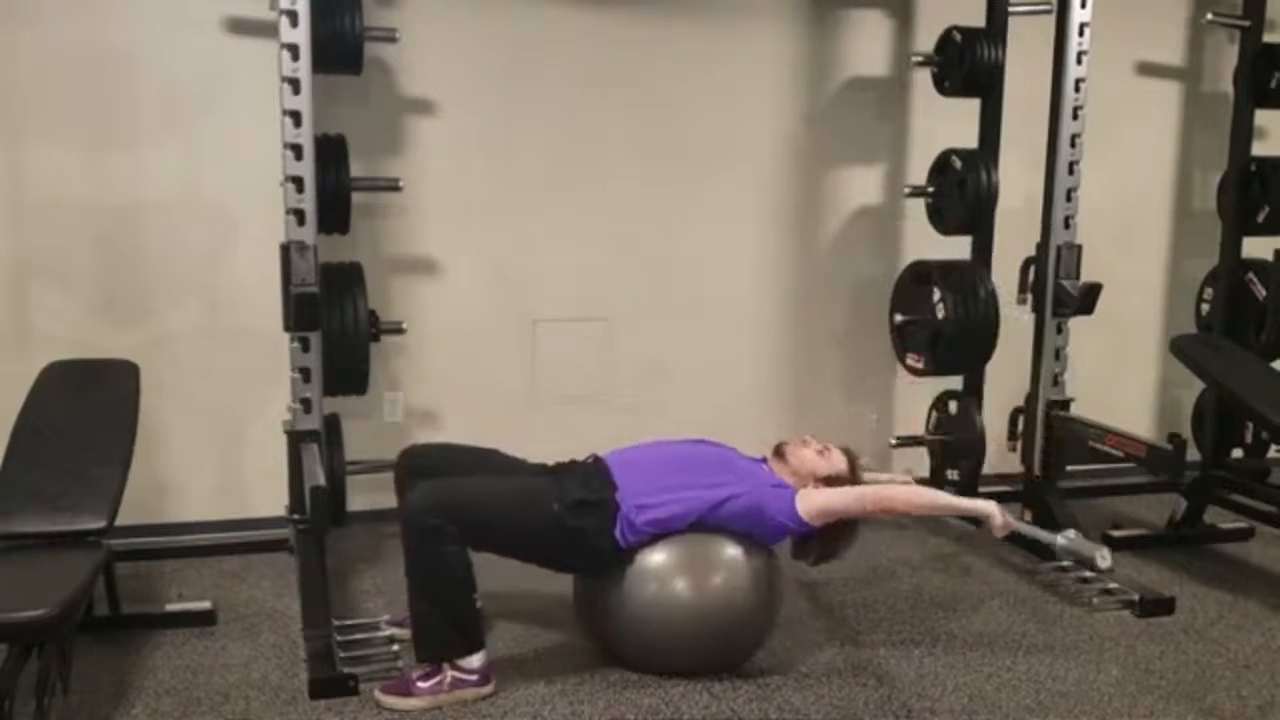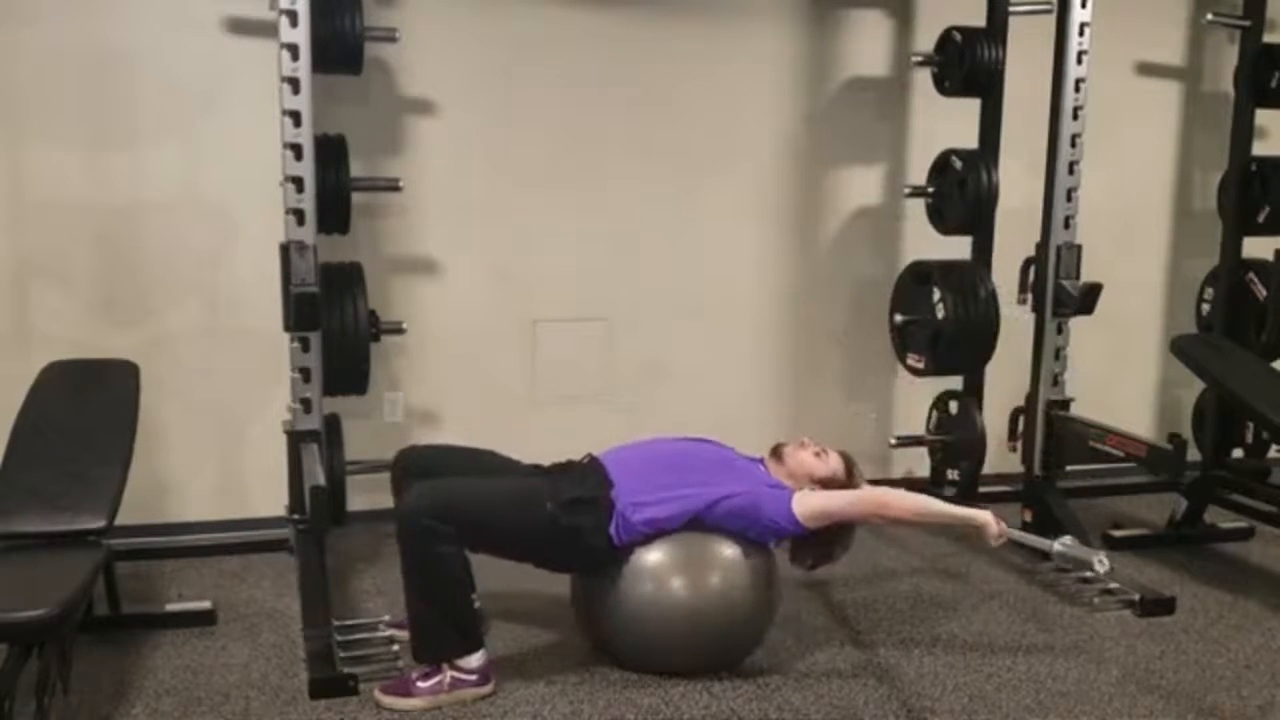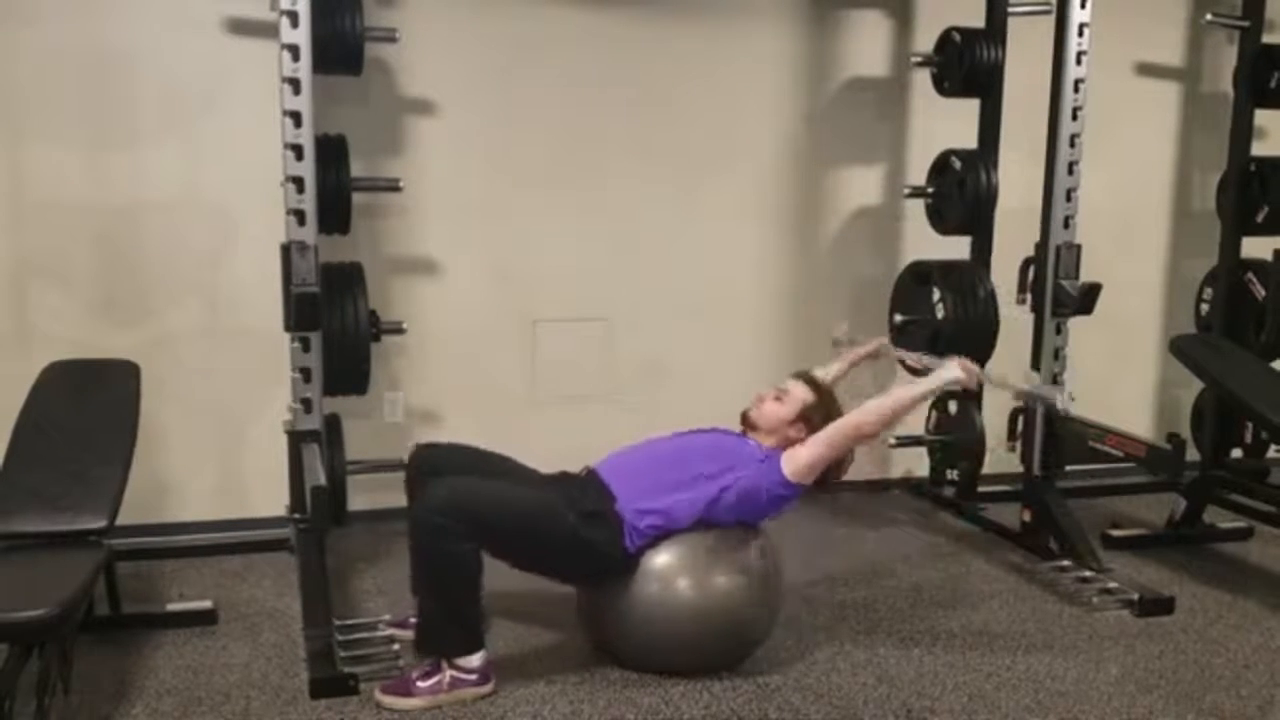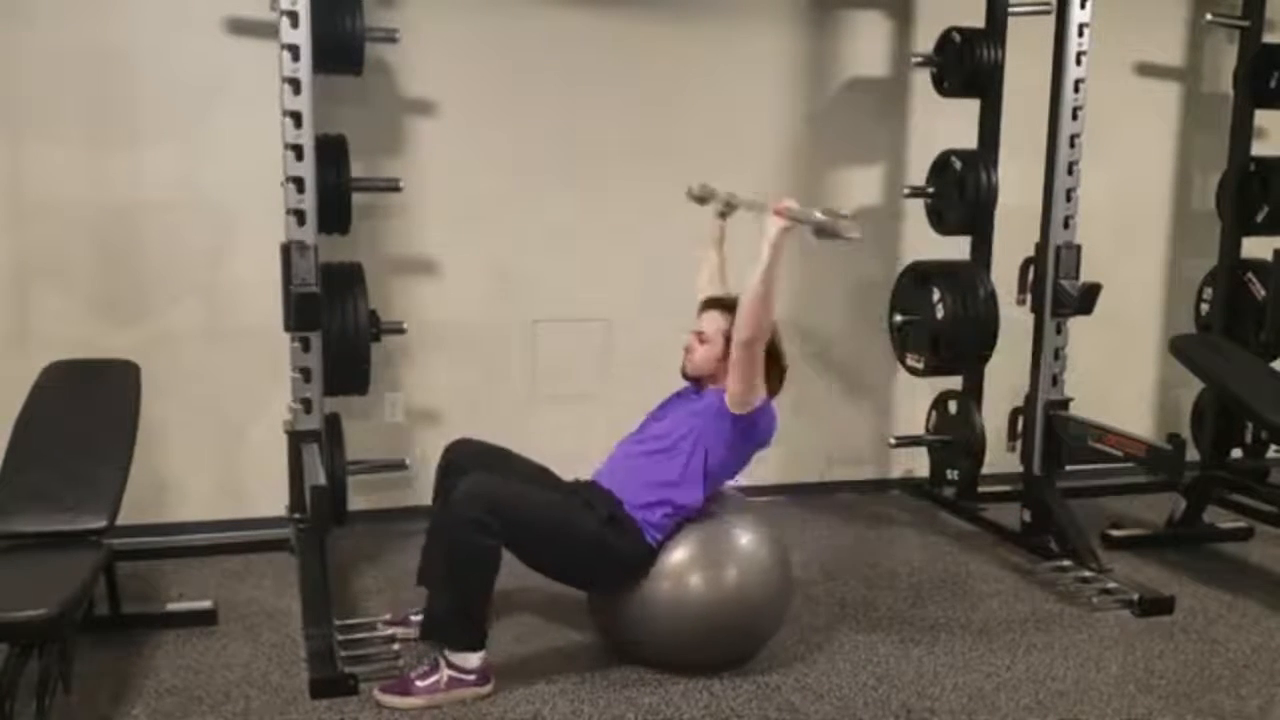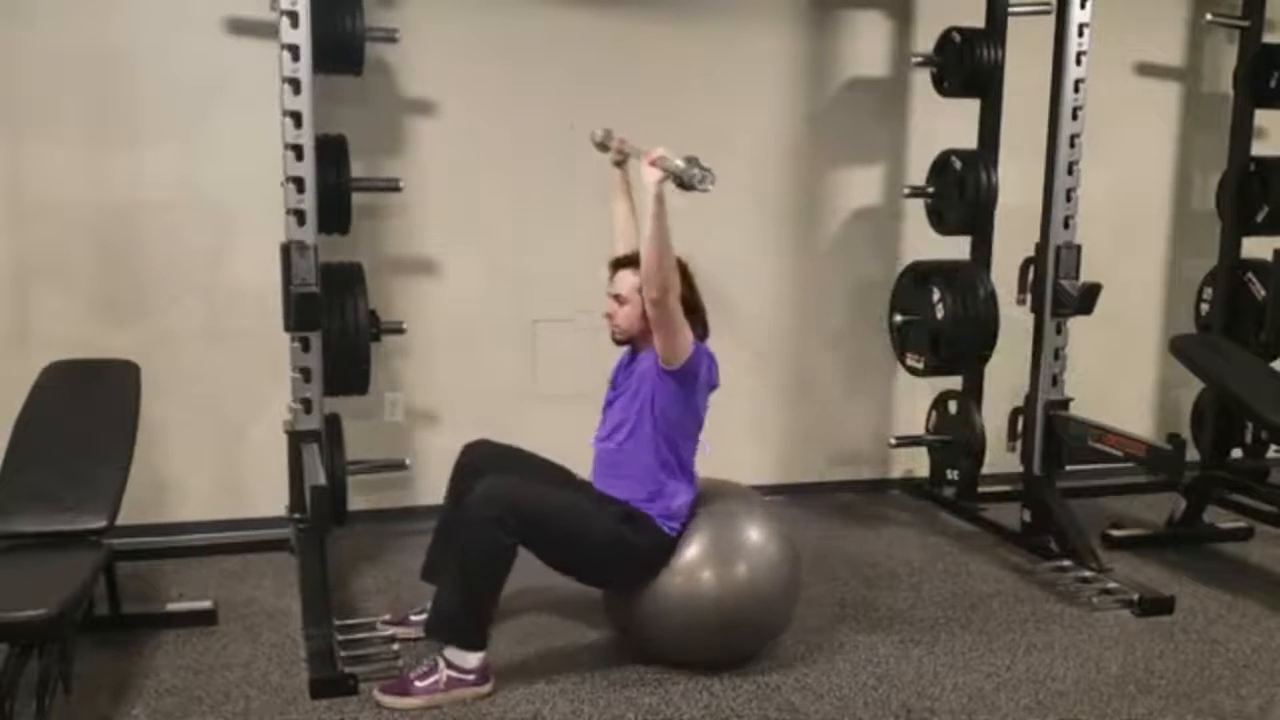
dt=0.5s
person 1, frame 1
left shoulder: (782, 505)
right shoulder: (761, 472)
left elbow: (877, 499)
left wrist: (979, 505)
left hip: (589, 521)
right hip: (582, 480)
left knee: (429, 508)
right knee: (419, 464)
left ankle: (460, 664)
right ankle: (446, 610)
person 1, frame 2
left shoulder: (776, 505)
right shoulder: (755, 473)
left elbow: (876, 503)
left wrist: (971, 513)
left hip: (584, 519)
right hip: (574, 482)
left knee: (423, 509)
right knee: (415, 466)
left ankle: (459, 663)
right ankle: (449, 610)
person 1, frame 3
left shoulder: (771, 476)
right shoulder: (743, 445)
left elbow: (854, 426)
right elbow: (804, 389)
left wrist: (938, 380)
right wrist: (856, 356)
left hip: (594, 532)
right hip: (579, 492)
left knee: (443, 505)
right knee: (431, 463)
left ankle: (461, 663)
right ankle: (445, 605)
person 1, frame 4
left shoulder: (742, 413)
right shoulder: (701, 392)
left elbow: (750, 338)
right elbow: (712, 308)
left wrist: (773, 244)
right wrist: (719, 228)
left hip: (617, 540)
right hip: (591, 503)
left knee: (476, 496)
right knee: (467, 457)
left ankle: (463, 664)
right ankle: (443, 610)
person 1, frame 5
left shoulder: (683, 364)
right shoulder: (641, 352)
left elbow: (661, 289)
right elbow: (632, 252)
left wrist: (658, 192)
right wrist: (620, 174)
left hip: (636, 537)
right hip: (603, 506)
left knee: (494, 499)
right knee: (482, 458)
left ankle: (462, 663)
right ankle: (445, 604)
